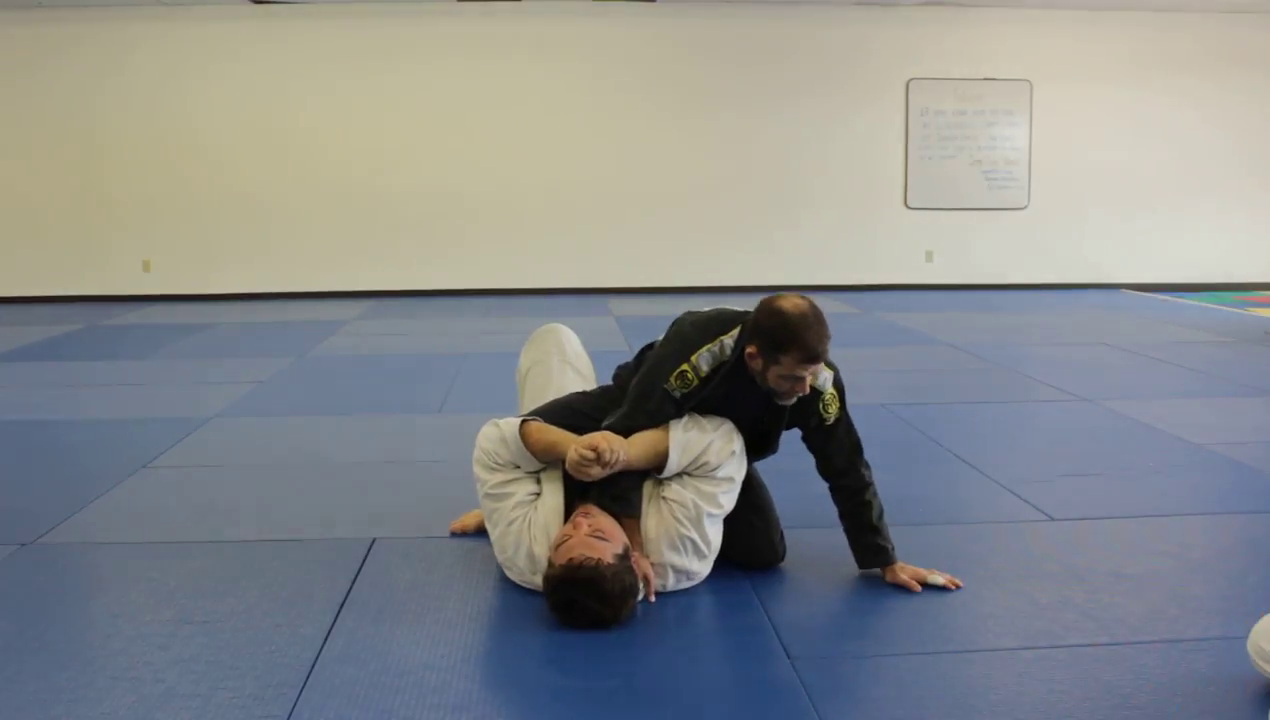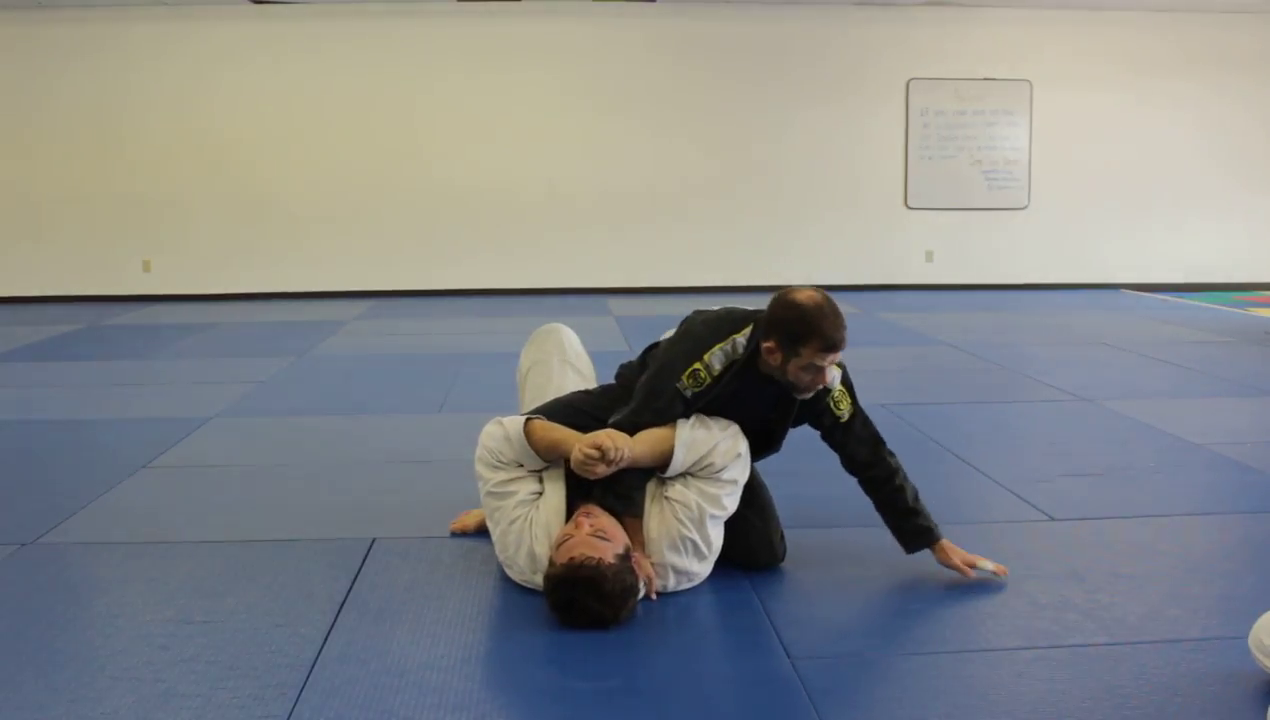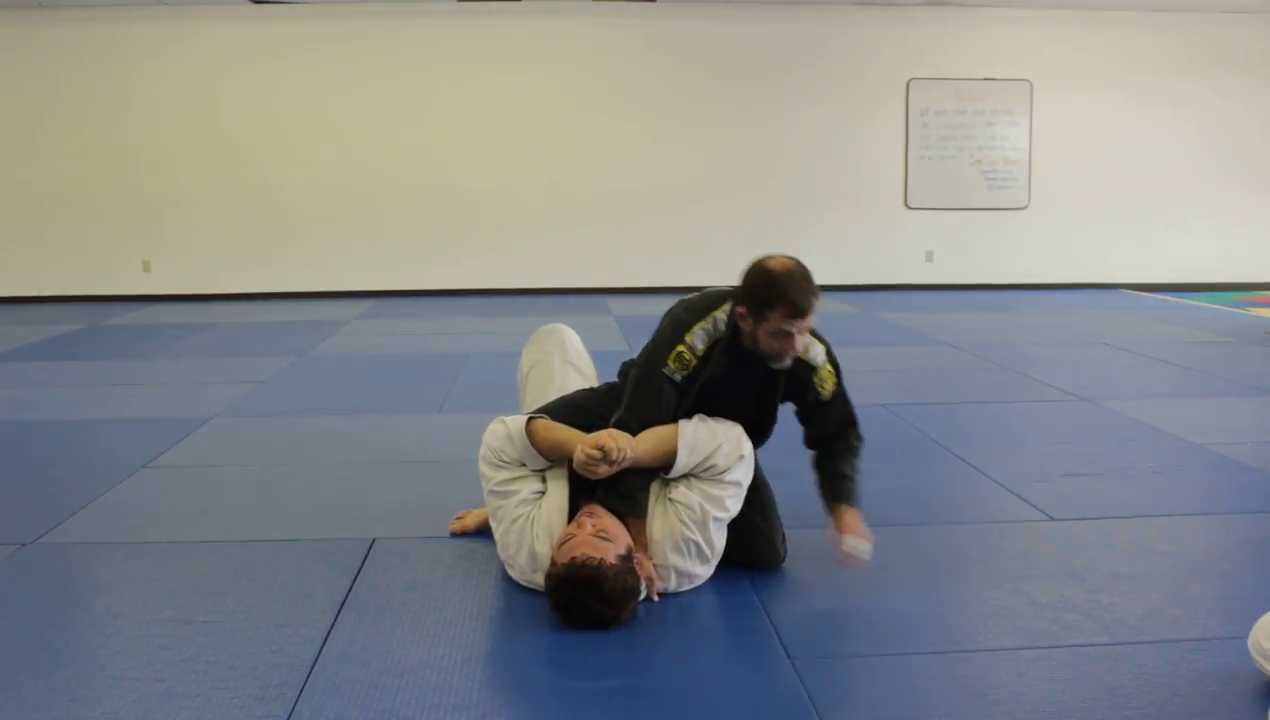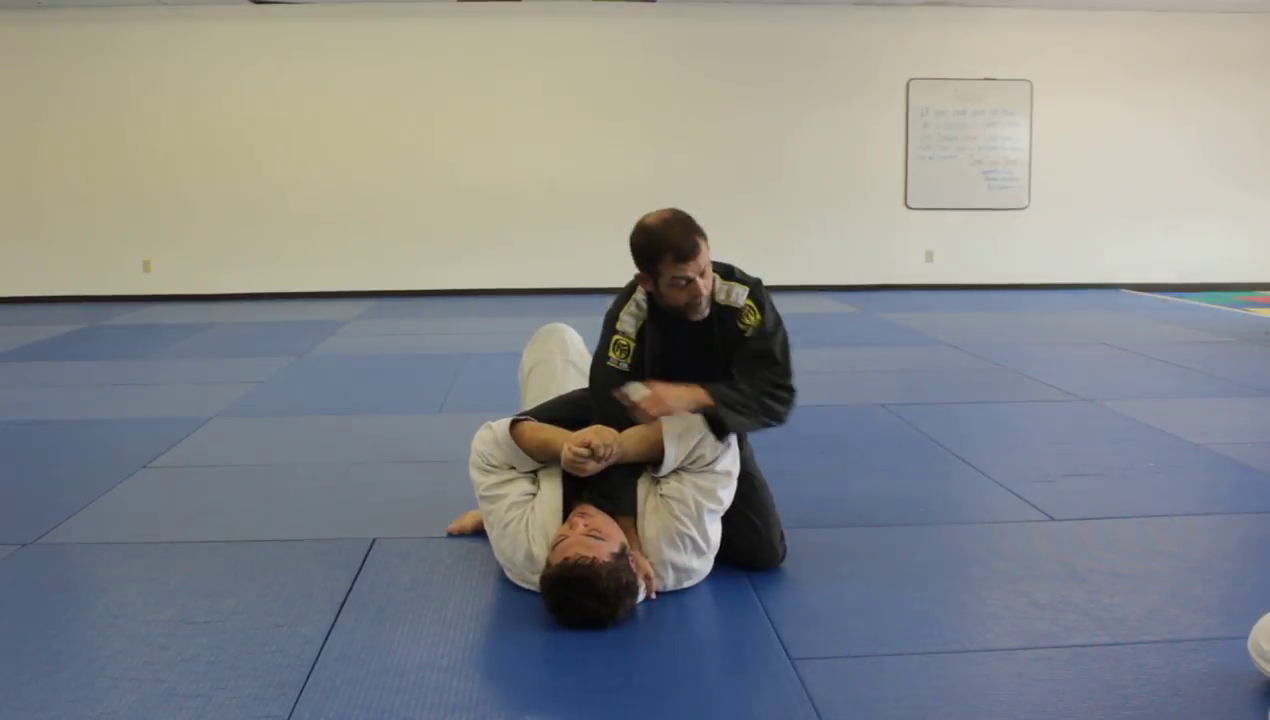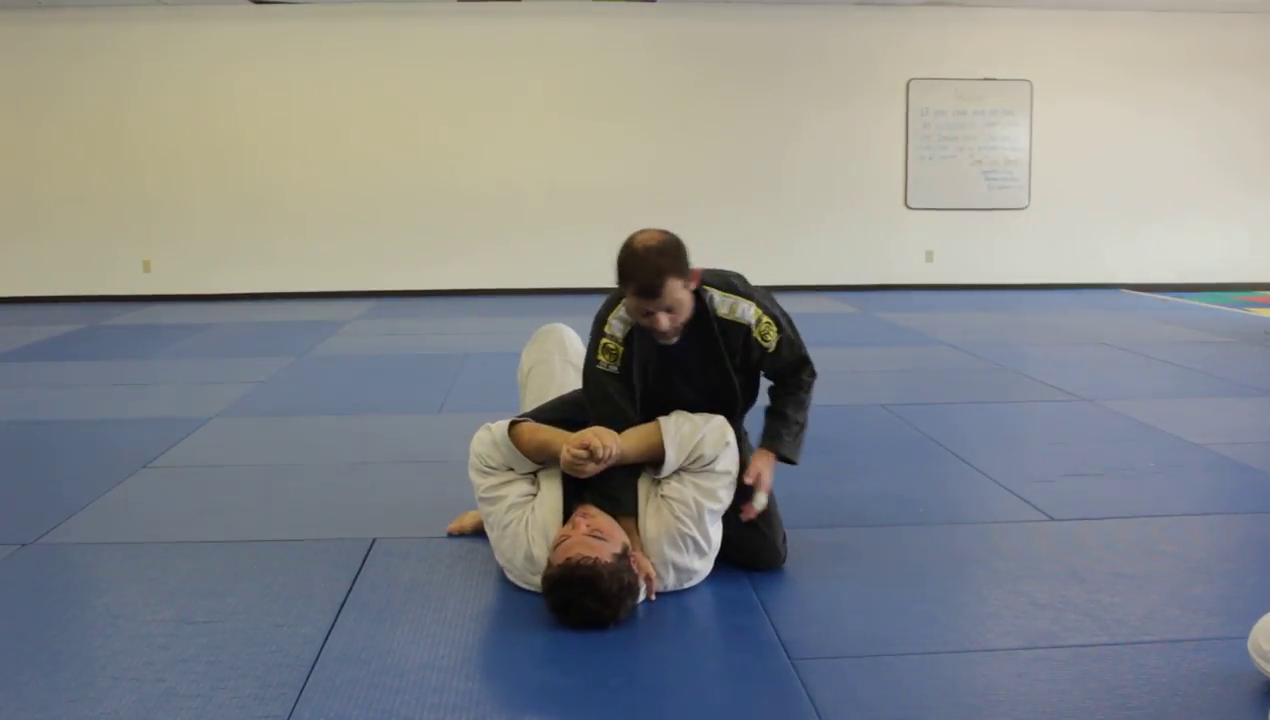
dt=0.5s
person 1, frame 1
left shoulder: (818, 382)
right shoulder: (693, 349)
left elbow: (847, 471)
right elbow: (627, 442)
left wrist: (886, 561)
right hip: (642, 412)
left knee: (763, 553)
person 1, frame 2
left shoulder: (824, 379)
right shoulder: (703, 345)
left elbow: (872, 460)
right elbow: (636, 438)
left wrist: (935, 541)
right hip: (645, 412)
left knee: (762, 551)
person 1, frame 3
left shoulder: (811, 357)
right shoulder: (692, 329)
left elbow: (838, 436)
right elbow: (639, 434)
left wrist: (844, 506)
right hip: (645, 429)
left knee: (765, 553)
person 1, frame 4
left shoulder: (743, 298)
right shoulder: (628, 320)
left elbow: (775, 395)
right elbow: (615, 431)
left wrist: (694, 396)
left hip: (714, 437)
left knee: (763, 552)
person 1, frame 5
left shoulder: (744, 309)
right shoulder: (613, 326)
left elbow: (796, 376)
right elbow: (613, 433)
left wrist: (769, 452)
left knee: (765, 554)
person 2, frame 1
left shoulder: (524, 553)
right shoulder: (682, 555)
left elbow: (495, 441)
right elbow: (720, 440)
left wrist: (572, 447)
right wrist: (623, 456)
left knee: (553, 338)
person 2, frame 2
left shoulder: (525, 551)
right shoulder: (679, 556)
left elbow: (496, 441)
right elbow: (726, 443)
left wrist: (576, 445)
right wrist: (628, 454)
left knee: (554, 337)
person 2, frame 3
left shoulder: (527, 553)
right shoulder: (682, 556)
left elbow: (502, 440)
right elbow: (729, 443)
left wrist: (578, 445)
right wrist: (632, 453)
left knee: (555, 337)
person 2, frame 4
left shoulder: (524, 551)
right shoulder: (681, 554)
left elbow: (490, 443)
right elbow: (713, 437)
left wrist: (566, 443)
right wrist: (617, 449)
right hip: (642, 464)
left knee: (556, 338)
person 2, frame 5
left shoulder: (524, 551)
right shoulder: (682, 553)
left elbow: (490, 446)
right elbow: (713, 436)
left wrist: (564, 444)
right wrist: (617, 451)
left knee: (555, 338)
